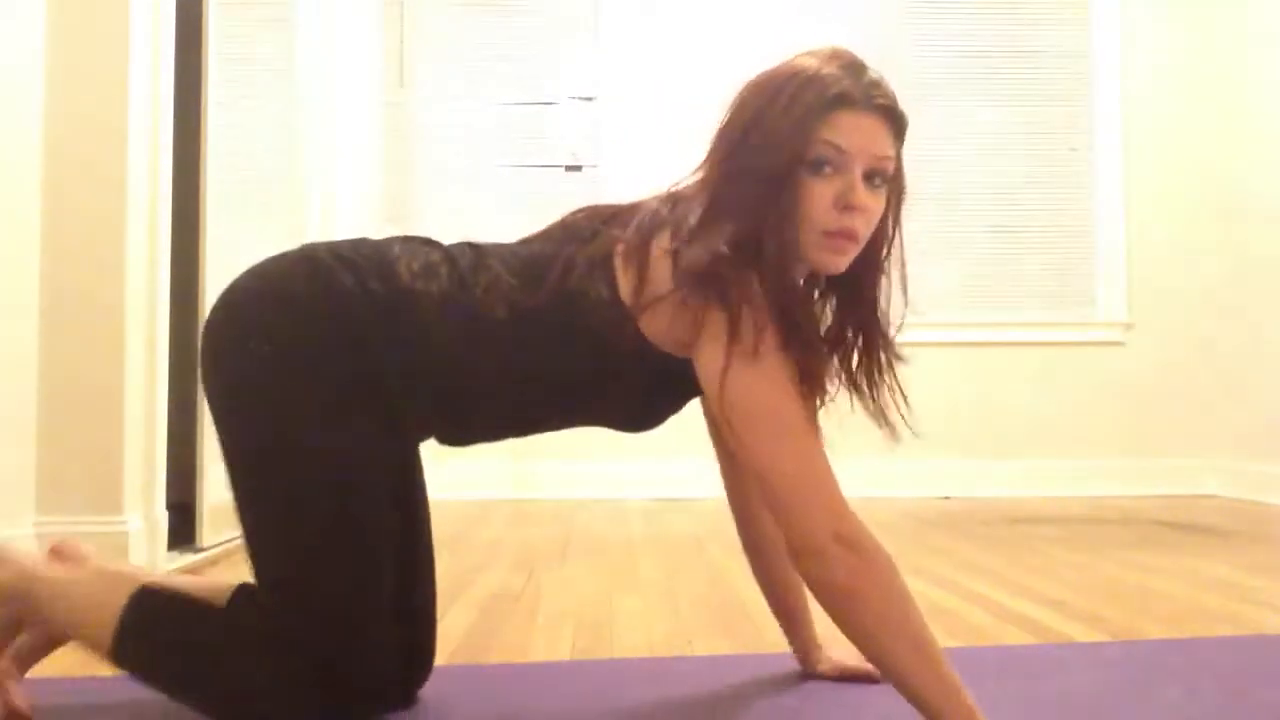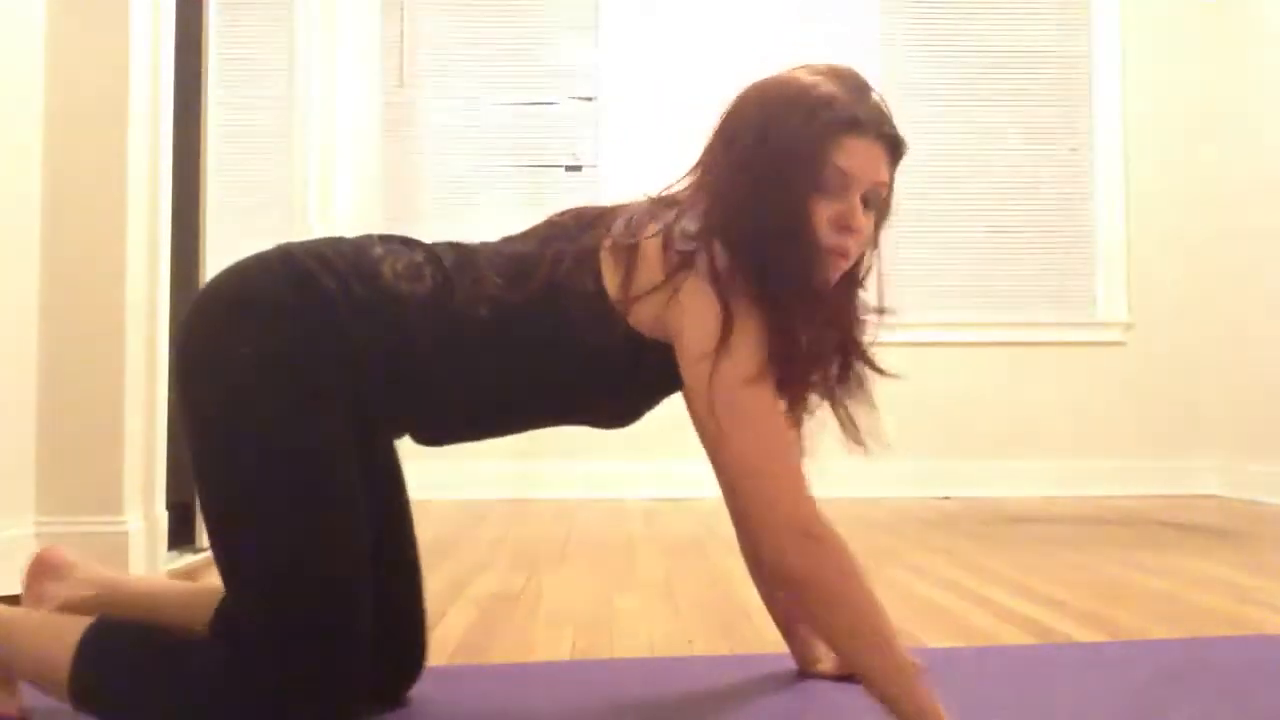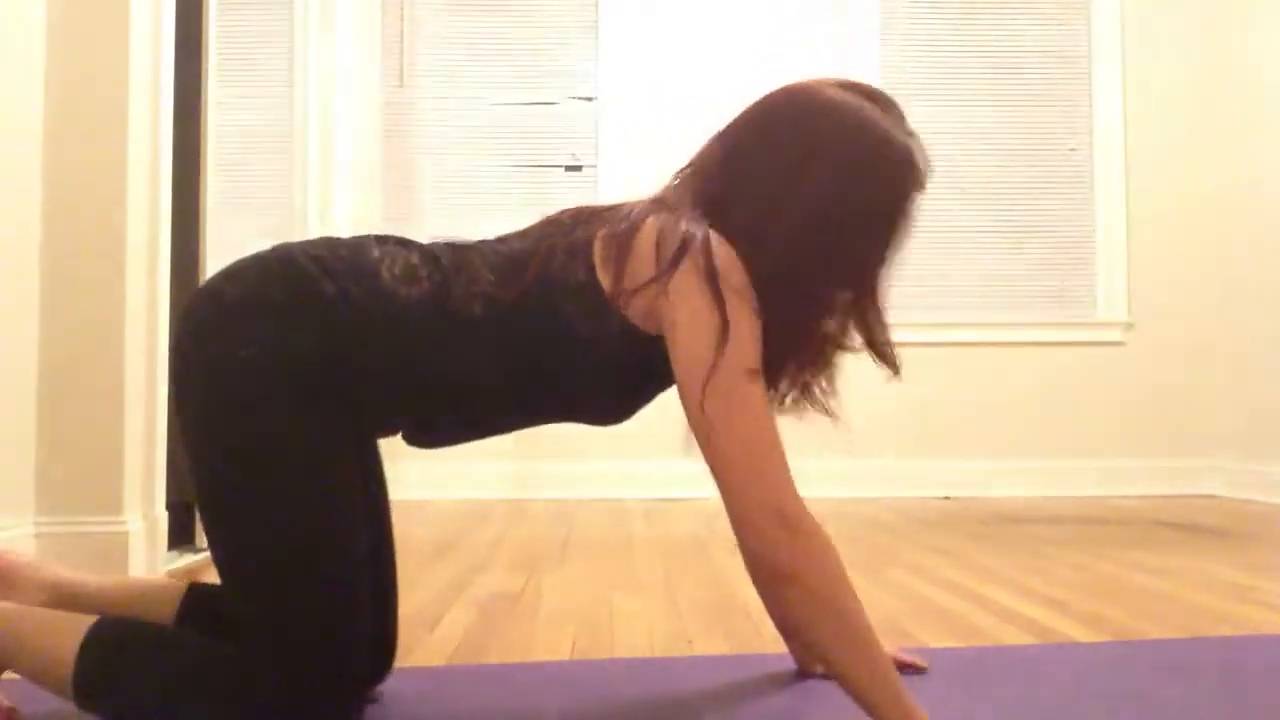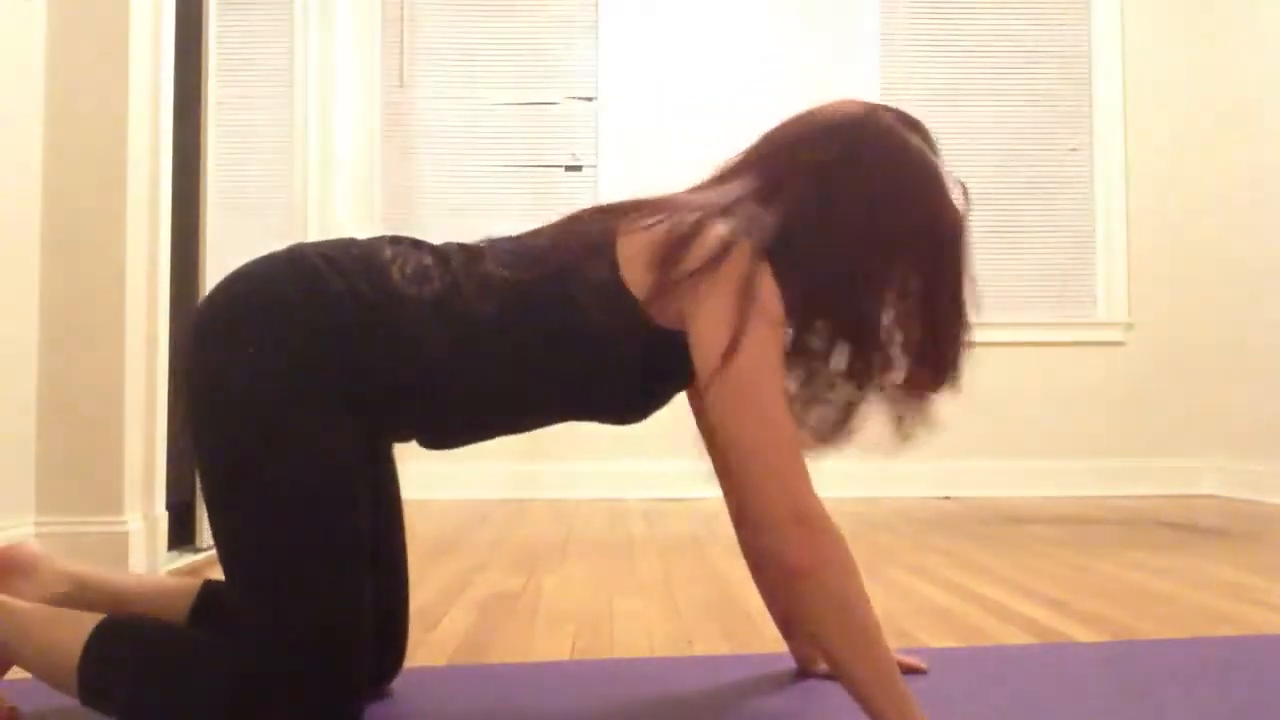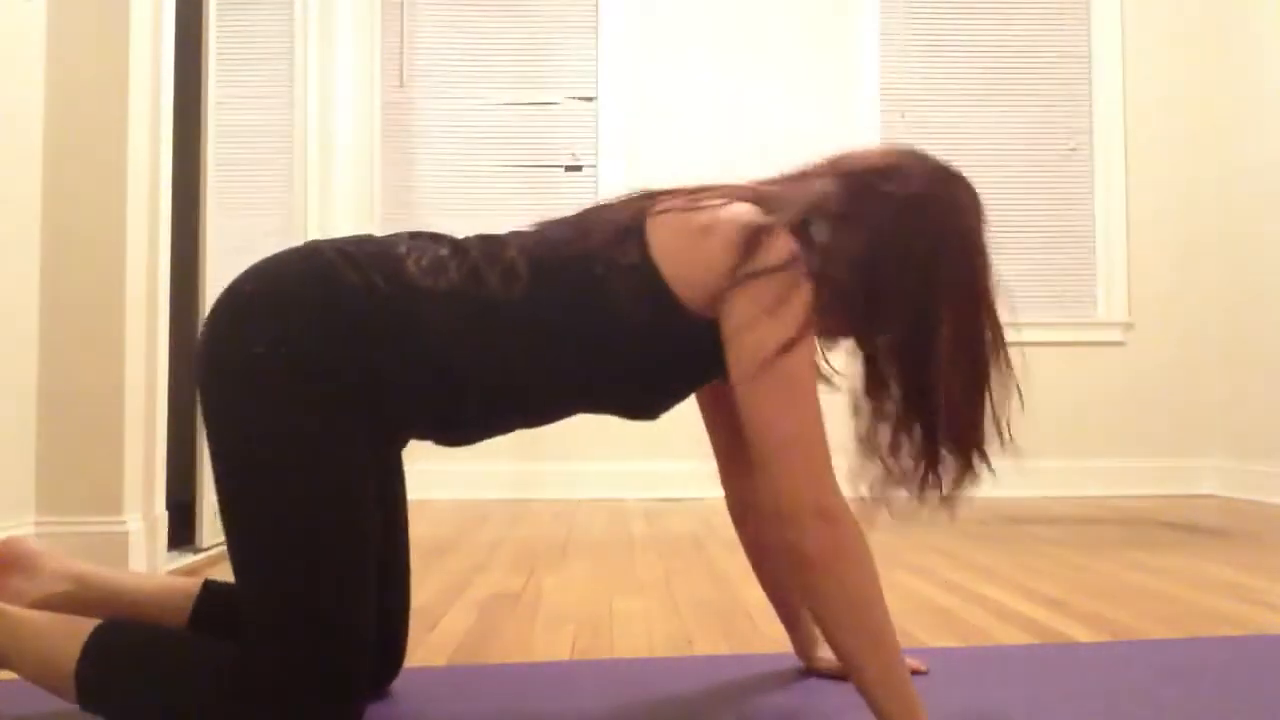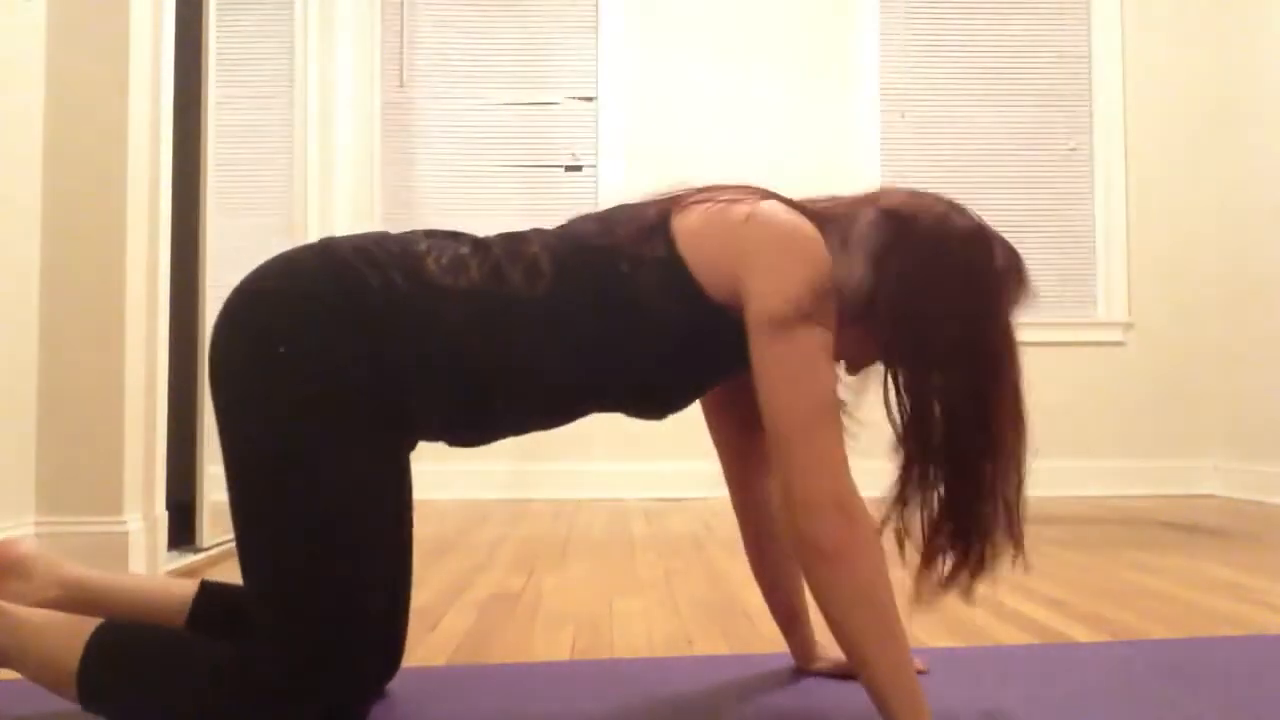
dt=0.2s
person 1, frame 1
left shoulder: (741, 278)
right shoulder: (717, 277)
left elbow: (757, 491)
right elbow: (831, 543)
left hip: (345, 357)
right hip: (293, 341)
left ankle: (96, 588)
person 1, frame 2
left shoulder: (699, 259)
right shoulder: (710, 272)
left elbow: (763, 507)
right elbow: (795, 536)
left hip: (316, 351)
right hip: (268, 343)
left ankle: (83, 591)
person 1, frame 3
left shoulder: (694, 258)
right shoulder: (703, 267)
left elbow: (758, 510)
right elbow: (777, 529)
left wrist: (811, 645)
left hip: (302, 351)
right hip: (262, 347)
person 1, frame 4
left shoulder: (711, 259)
right shoulder: (727, 265)
left elbow: (753, 498)
right elbow: (790, 526)
left hip: (316, 354)
right hip: (275, 350)
person 1, frame 5
left shoulder: (732, 274)
right shoulder: (759, 253)
left elbow: (753, 488)
right elbow: (811, 518)
left hip: (330, 352)
right hip: (291, 345)
person 1, frame 6
left shoulder: (741, 292)
right shoulder: (785, 249)
left elbow: (758, 482)
right elbow: (821, 511)
left hip: (343, 352)
right hip: (310, 341)
